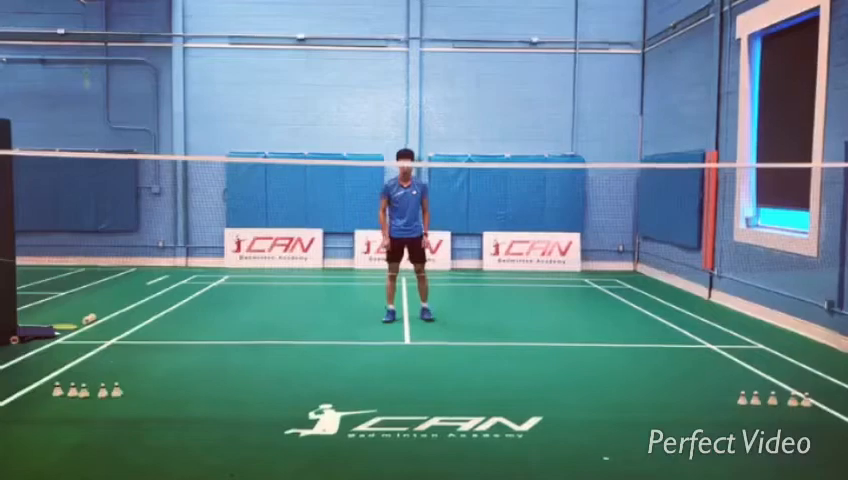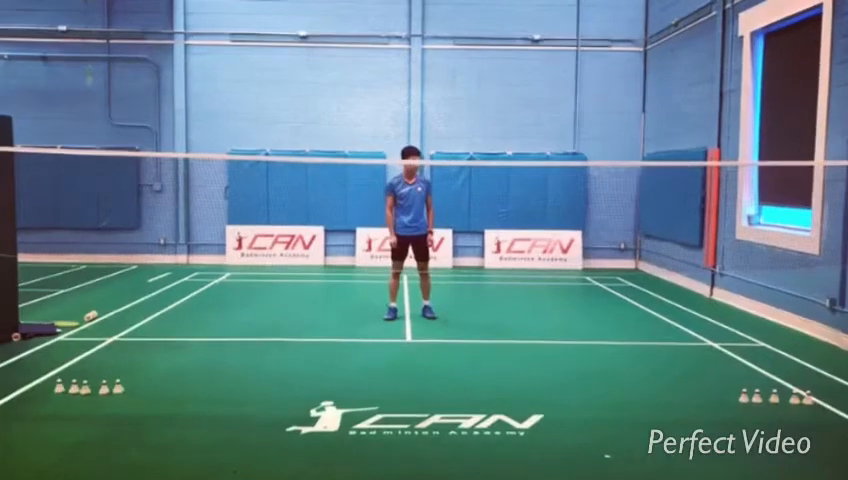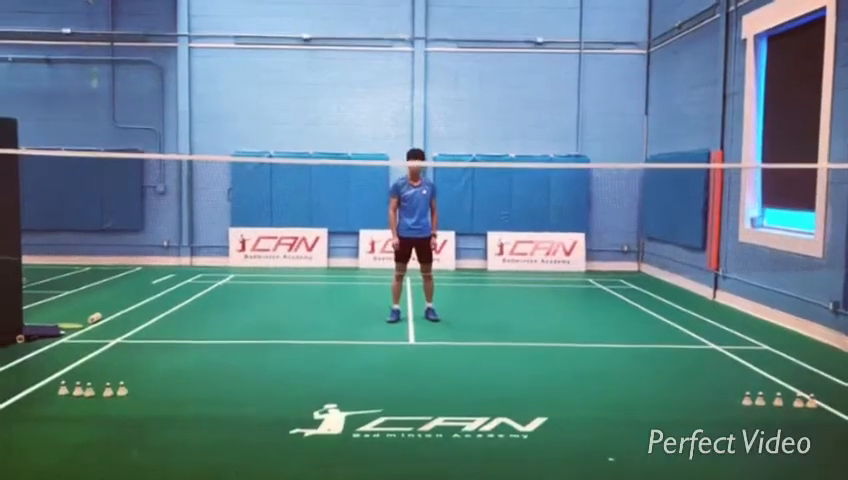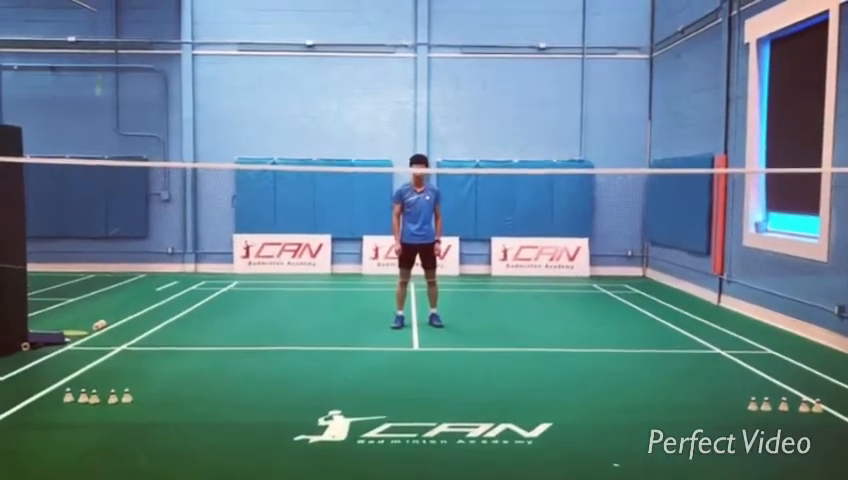
dt=0.5s
person 1, frame 1
left shoulder: (421, 186)
right shoulder: (389, 186)
left elbow: (425, 211)
right elbow: (382, 211)
left wrist: (425, 234)
right wrist: (384, 236)
left hip: (415, 235)
right hip: (395, 236)
left knee: (421, 273)
right knee: (392, 274)
left ankle: (425, 307)
right ankle: (390, 309)
person 1, frame 2
left shoulder: (425, 183)
right shoulder: (393, 184)
left elbow: (429, 208)
right elbow: (389, 210)
left wrist: (430, 231)
right wrist: (392, 234)
left hip: (420, 233)
right hip: (400, 233)
left knee: (424, 270)
right knee: (395, 271)
left ankle: (426, 305)
right ankle: (392, 307)
person 1, frame 3
left shoulder: (430, 186)
right shoulder: (398, 185)
left elbow: (434, 211)
right elbow: (392, 211)
left wrist: (434, 234)
right wrist: (394, 235)
left hip: (424, 235)
right hip: (403, 235)
left knee: (427, 273)
right knee: (399, 273)
left ankle: (429, 308)
right ankle: (395, 309)
person 1, frame 4
left shoulder: (434, 191)
right shoulder: (402, 191)
left elbow: (438, 217)
right elbow: (396, 217)
left wrist: (438, 240)
right wrist: (397, 241)
left hip: (428, 242)
right hip: (407, 242)
left knee: (431, 279)
right knee: (403, 279)
left ankle: (433, 314)
right ankle: (399, 315)
